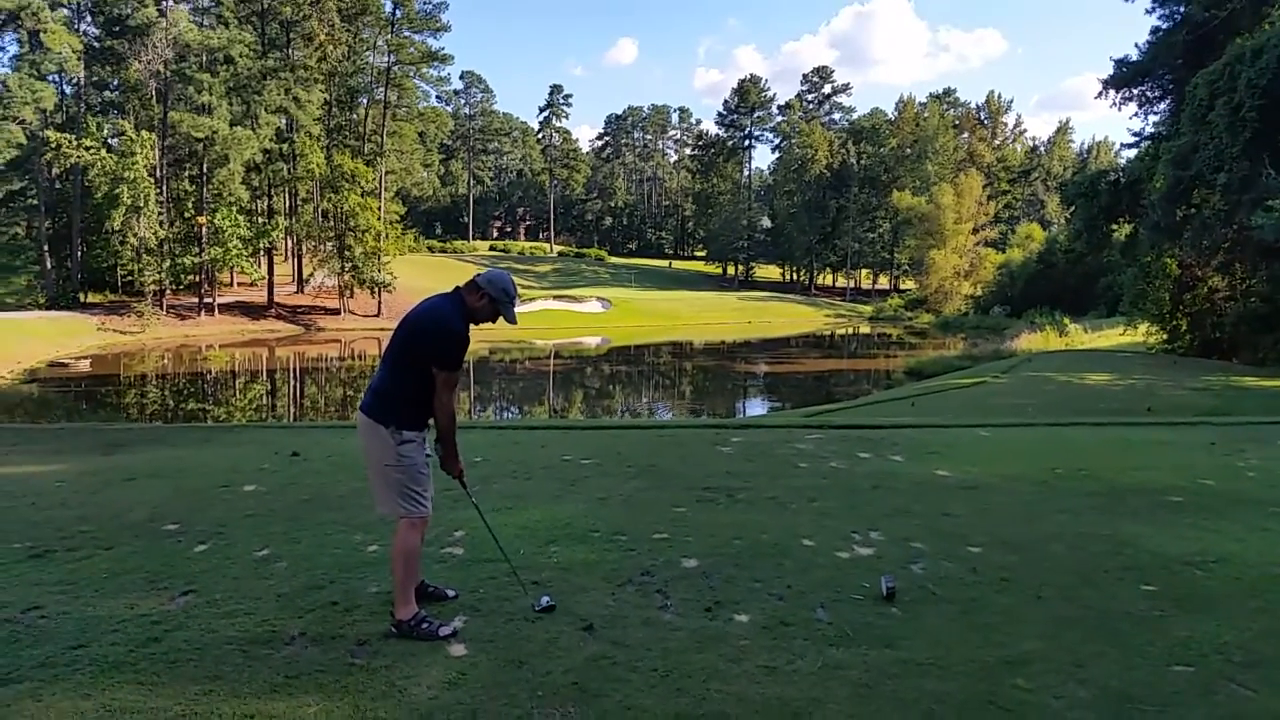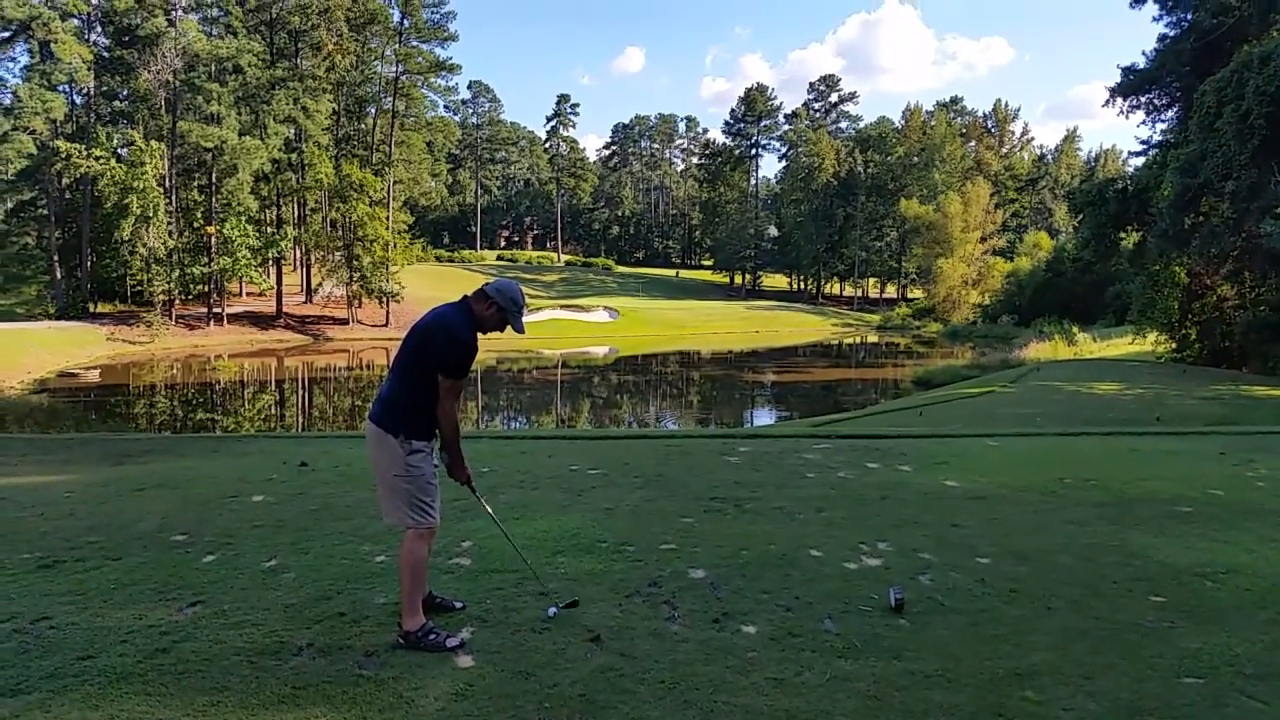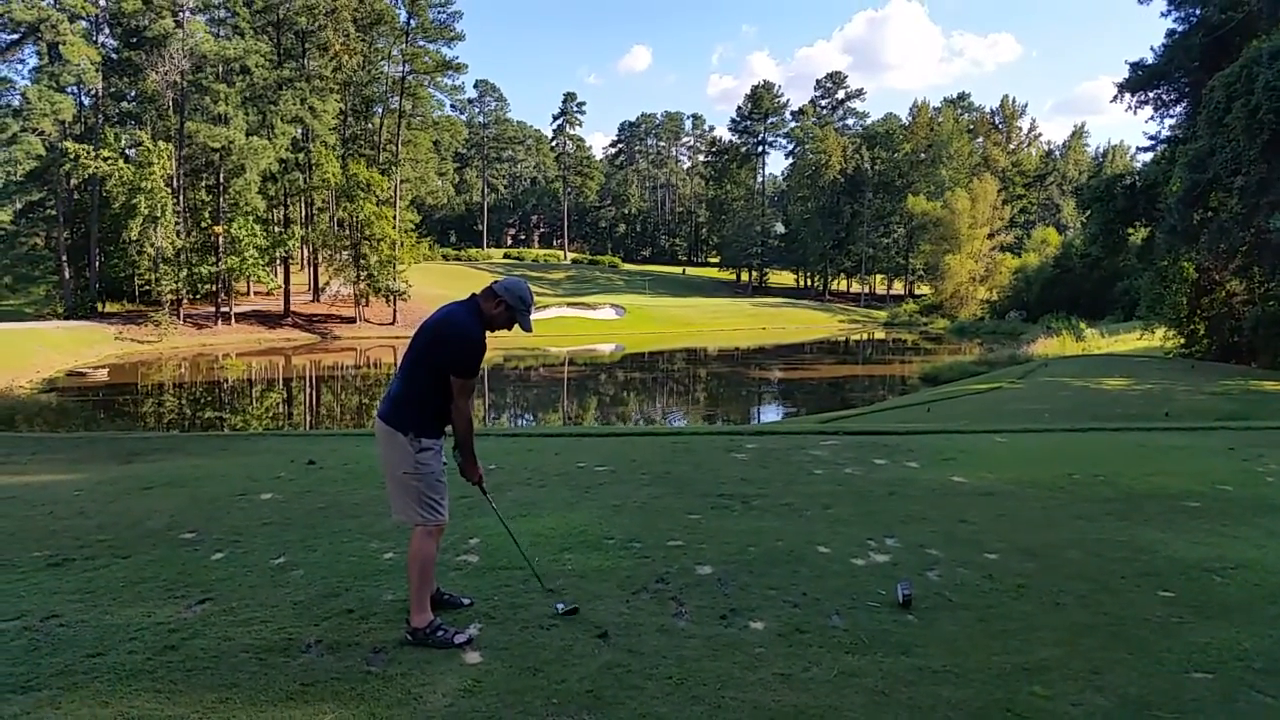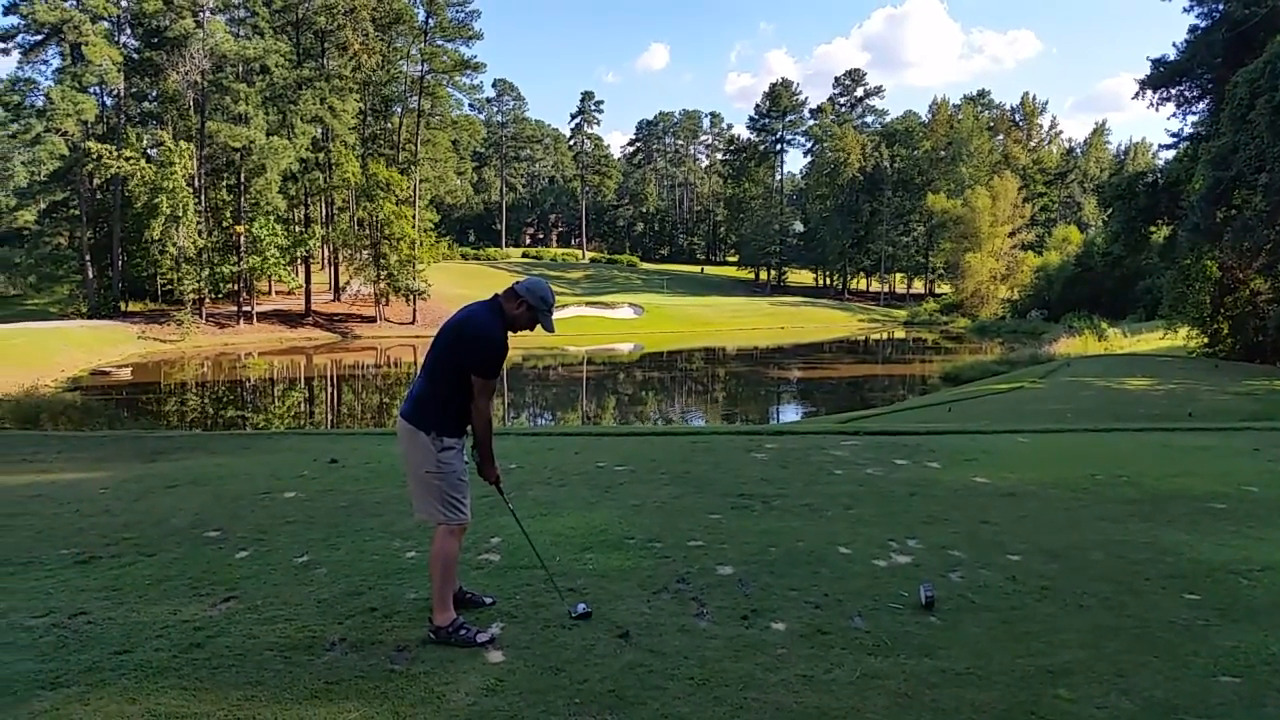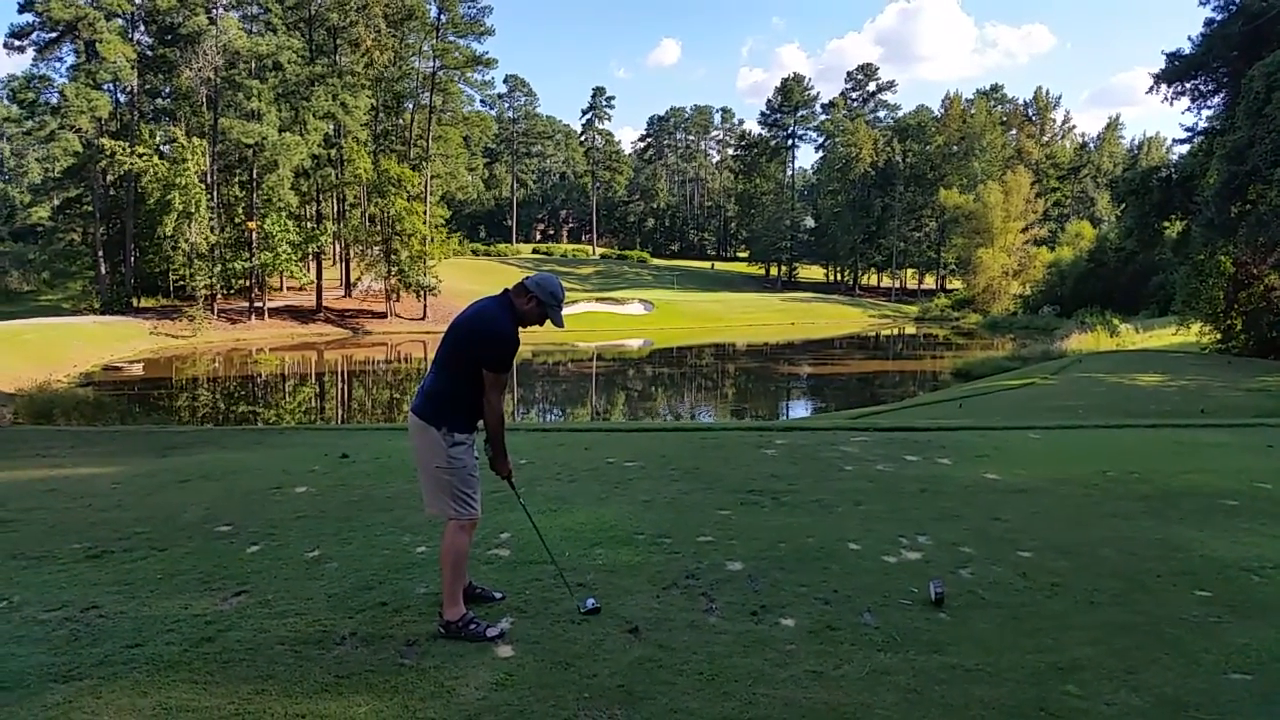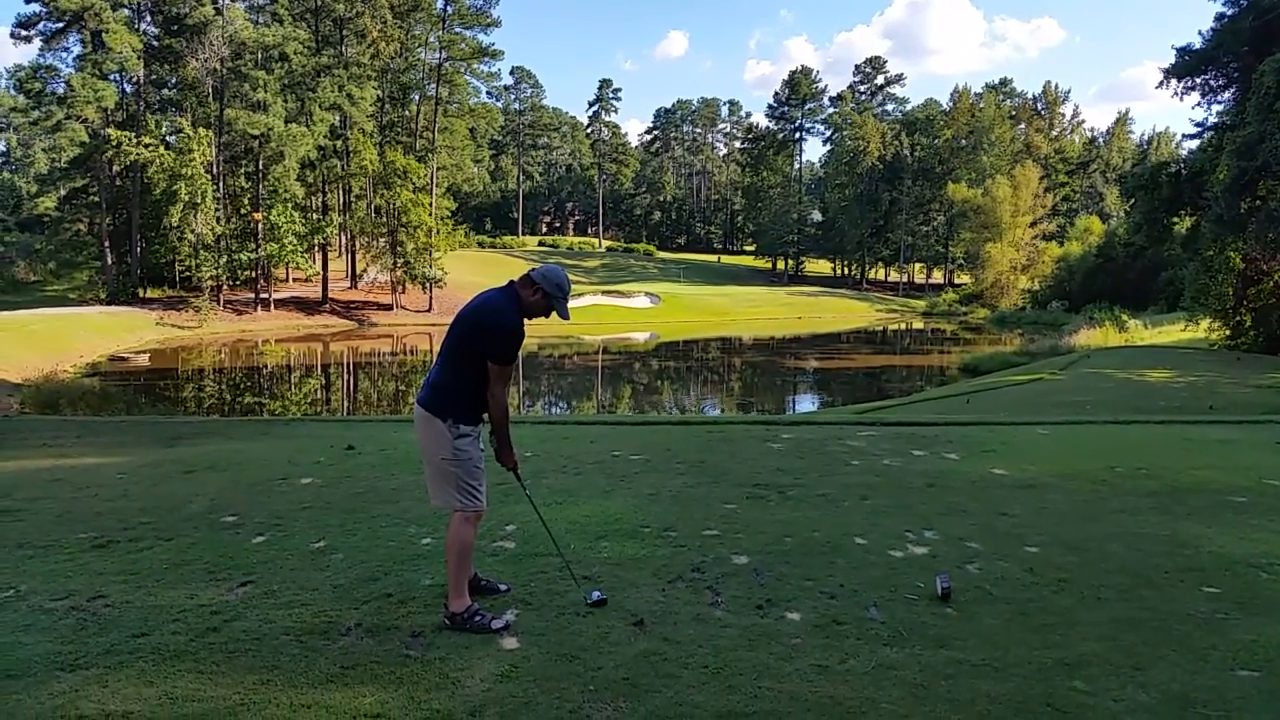
dt=0.5s
person 1, frame 1
left shoulder: (443, 308)
right shoulder: (450, 325)
right elbow: (443, 398)
left wrist: (443, 447)
right wrist: (451, 454)
left hip: (396, 418)
right hip: (392, 424)
left knee: (417, 509)
right knee: (413, 516)
left ankle: (412, 584)
right ankle: (405, 614)
person 1, frame 2
left shoulder: (451, 316)
right shoulder: (458, 333)
right elbow: (446, 406)
left wrist: (447, 452)
right wrist: (456, 461)
left hip: (402, 427)
right hip: (401, 434)
left knee: (424, 520)
right knee: (420, 526)
left ankle: (420, 594)
right ankle: (412, 624)
person 1, frame 3
left shoulder: (459, 315)
right shoulder: (467, 332)
right elbow: (460, 404)
left wrist: (462, 452)
right wrist: (469, 461)
left hip: (410, 424)
right hip: (410, 431)
left knee: (430, 519)
right knee: (429, 523)
left ankle: (428, 591)
right ankle: (420, 621)
person 1, frame 4
left shoulder: (481, 314)
right shoulder: (490, 333)
right elbow: (480, 405)
left wrist: (480, 453)
right wrist: (487, 462)
left hip: (431, 424)
right hip: (432, 431)
left knee: (452, 518)
right knee: (451, 523)
left ankle: (450, 590)
right ankle: (443, 620)
person 1, frame 5
left shoulder: (492, 310)
right shoulder: (501, 328)
right elbow: (492, 399)
left wrist: (492, 447)
right wrist: (500, 455)
left hip: (442, 418)
right hip: (443, 426)
left knee: (462, 513)
right knee: (462, 518)
left ankle: (460, 585)
right ankle: (453, 615)
person 1, frame 6
left shoulder: (497, 301)
right shoulder: (506, 319)
right elbow: (496, 392)
left wrist: (498, 439)
right wrist: (505, 447)
left hip: (448, 411)
right hip: (449, 419)
left knee: (468, 504)
right knee: (467, 510)
left ankle: (465, 577)
right ankle: (458, 607)
